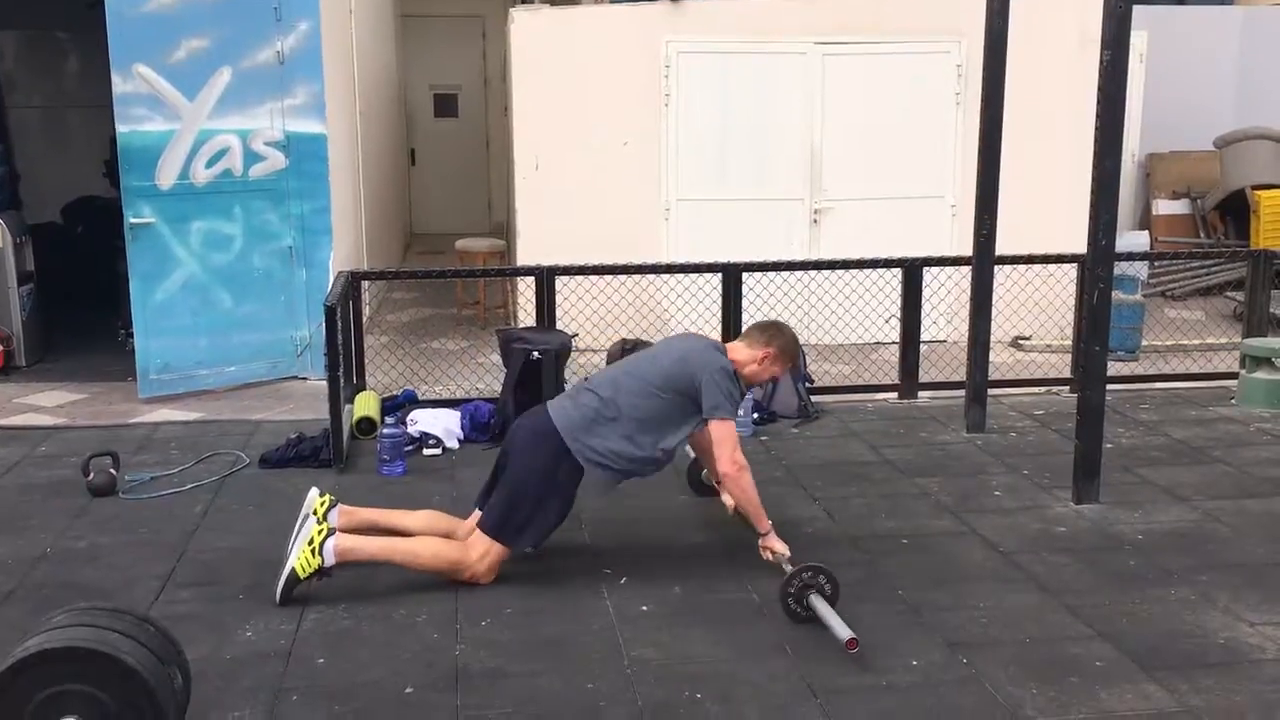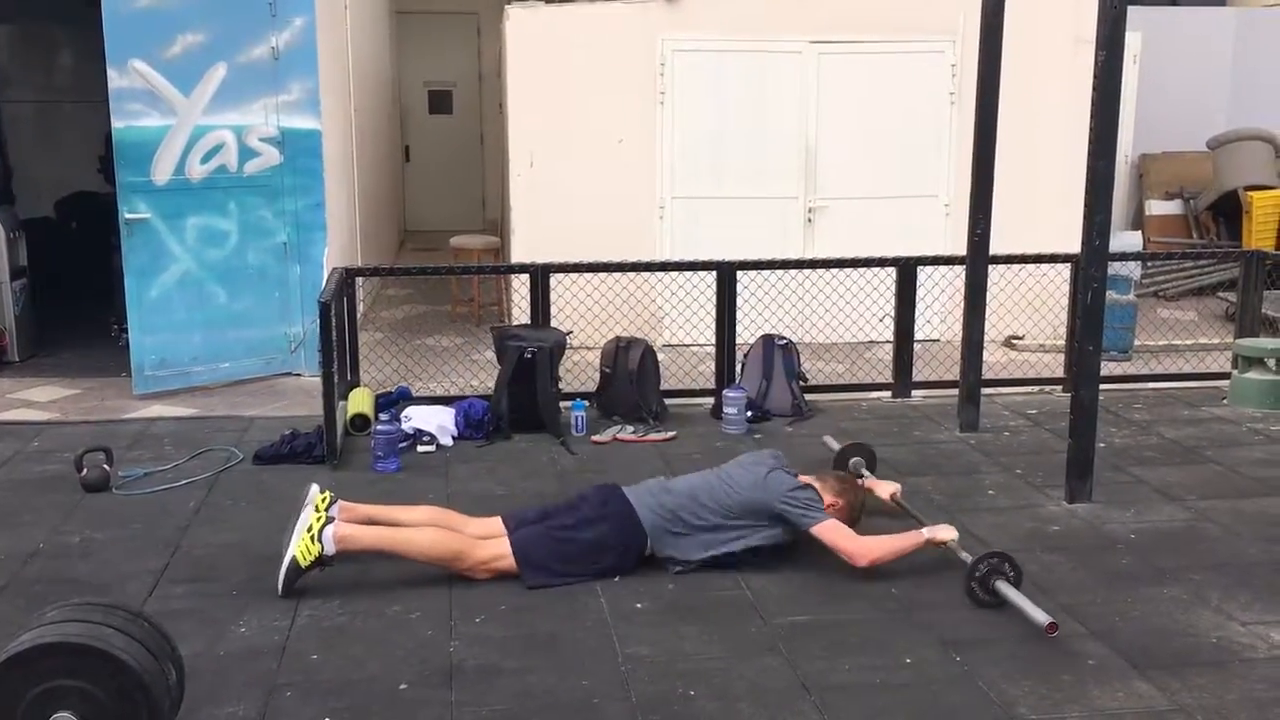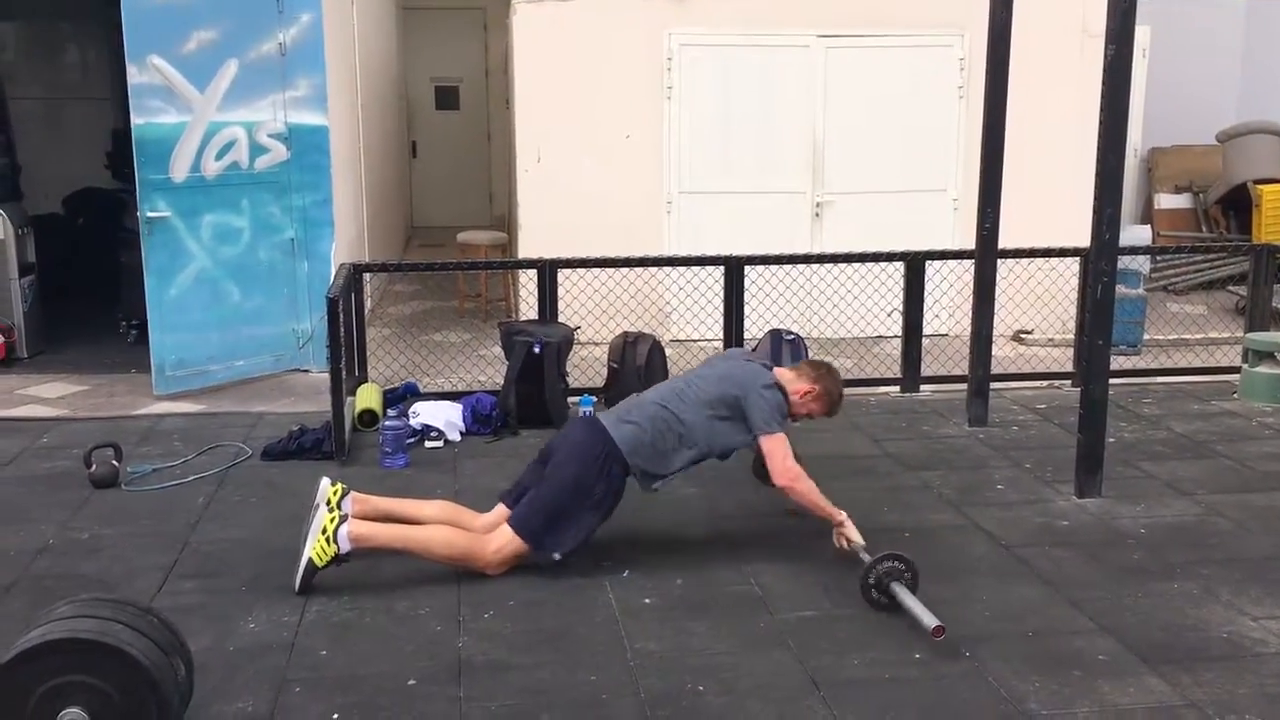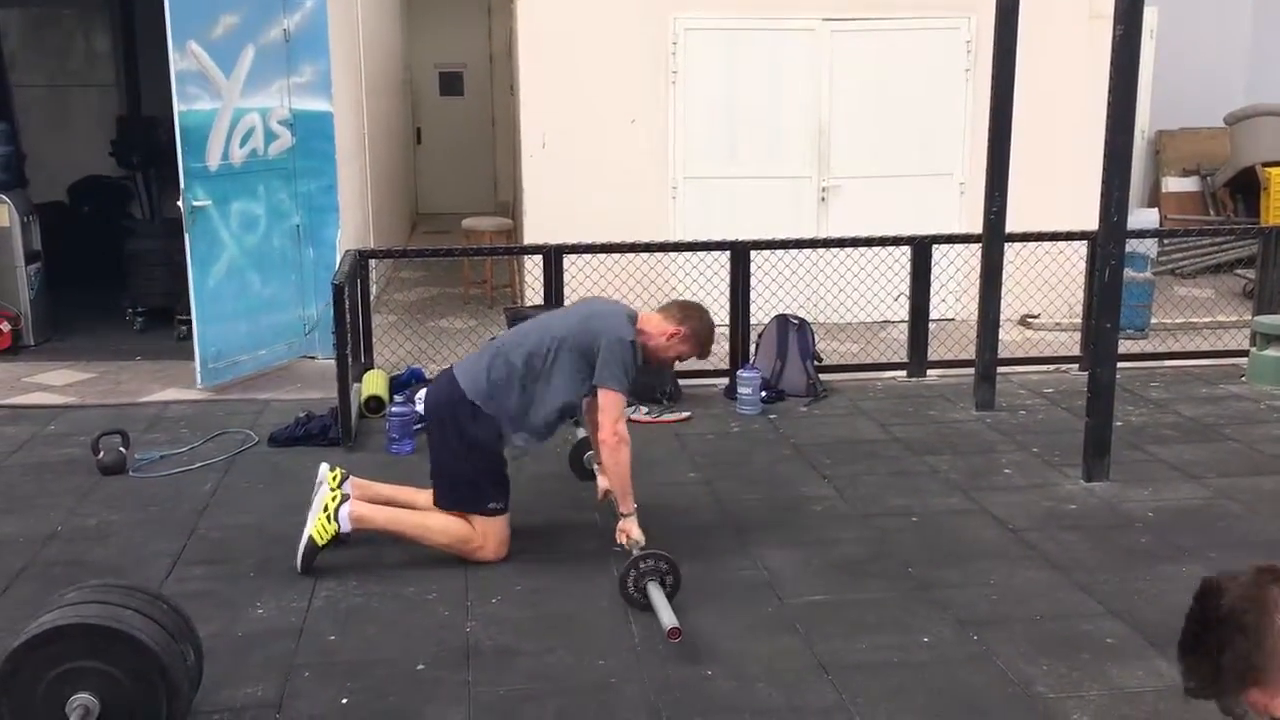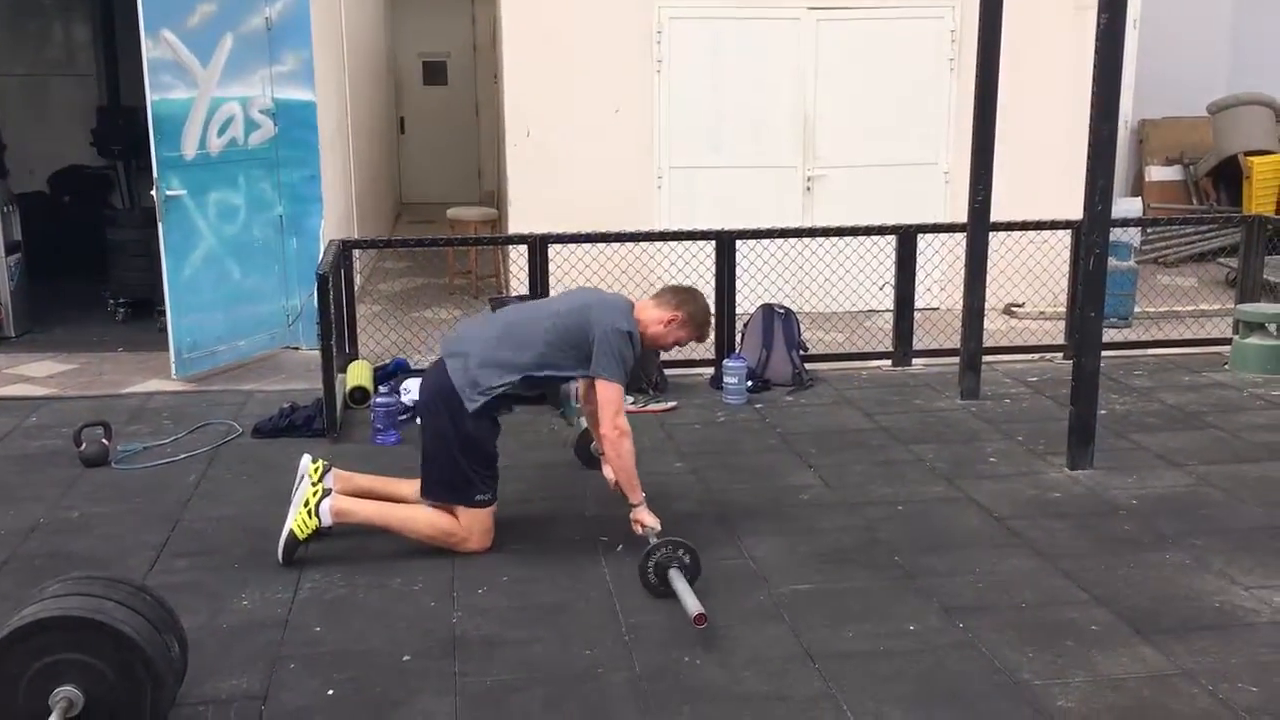
dt=1s
person 1, frame 1
left shoulder: (699, 351)
right shoulder: (720, 371)
left elbow: (697, 429)
right elbow: (732, 464)
left wrist: (721, 489)
right wrist: (765, 531)
left hip: (543, 427)
right hip: (558, 447)
left knee: (466, 531)
right knee: (476, 563)
left ankle: (335, 515)
right ankle: (334, 546)
person 1, frame 2
left shoulder: (775, 463)
right shoulder: (792, 496)
right elbow: (860, 554)
left wrist: (869, 483)
right wrist: (928, 534)
left hip: (613, 502)
right hip: (621, 535)
left knee: (476, 527)
right knee: (478, 557)
left ankle: (336, 509)
right ankle: (334, 537)
person 1, frame 3
left shoulder: (745, 363)
right shoulder: (766, 390)
left elbow: (759, 437)
right elbow: (786, 476)
left wrist: (786, 456)
right wrist: (837, 518)
left hip: (588, 435)
right hip: (603, 459)
left knee: (482, 524)
right knee: (491, 553)
left ankle: (349, 503)
right ankle: (348, 533)
person 1, frame 4
left shoulder: (612, 319)
right shoulder: (621, 340)
left elbow: (592, 400)
right elbow: (614, 434)
left wrist: (601, 468)
right wrist: (628, 513)
left hip: (459, 391)
right hip: (467, 405)
left knee: (459, 508)
right knee: (487, 544)
left ankle: (346, 487)
right ankle: (350, 513)
person 1, frame 5
left shoulder: (607, 309)
right shoulder: (619, 330)
left elbow: (589, 394)
right elbow: (613, 426)
left wrist: (606, 458)
right wrist: (638, 503)
left hip: (453, 378)
right hip: (464, 393)
left knee: (445, 497)
right knee: (472, 534)
left ankle: (328, 478)
right ankle: (332, 507)
